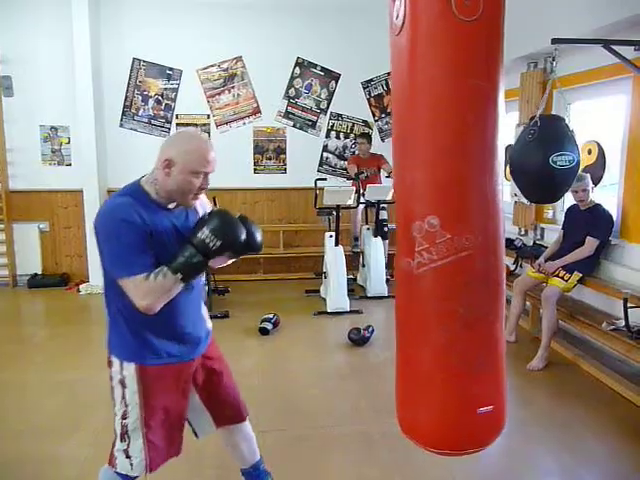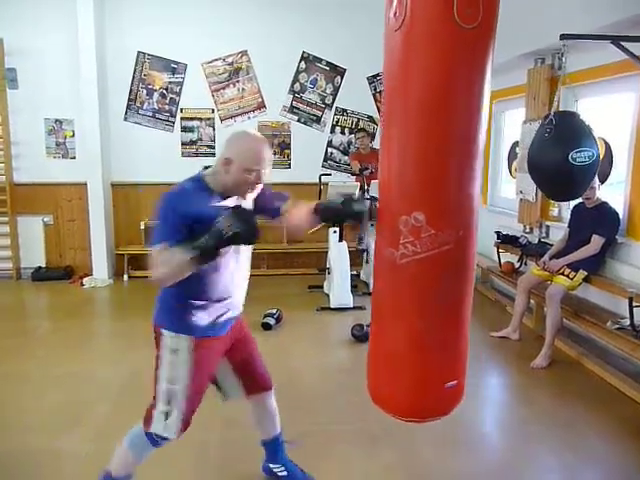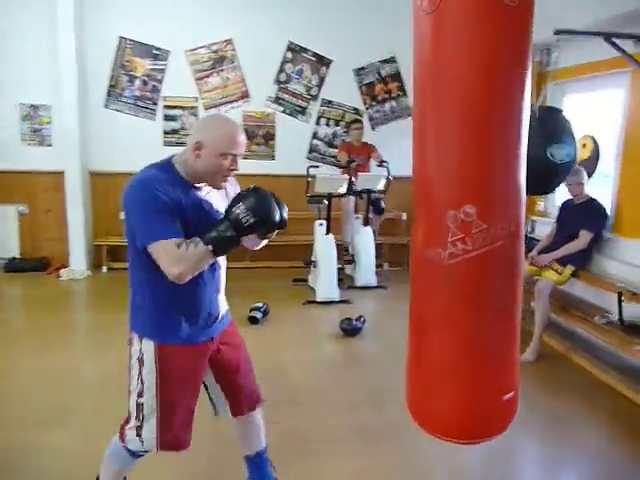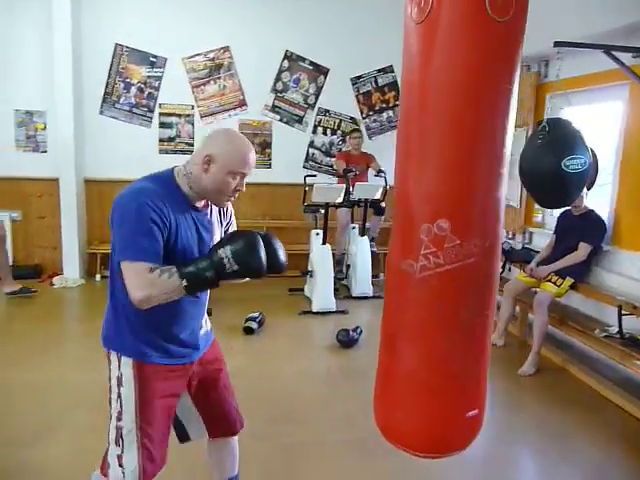
dt=1s
person 1, frame 1
left shoulder: (192, 201)
right shoulder: (120, 215)
left elbow: (215, 260)
right elbow: (146, 299)
left wrist: (231, 243)
right wrist: (197, 253)
left hip: (198, 341)
right hip: (146, 358)
left knee: (233, 416)
person 1, frame 2
left shoulder: (247, 193)
right shoulder: (180, 201)
left elbow: (293, 216)
right elbow: (162, 272)
left wrist: (335, 210)
right wrist: (214, 239)
left hip: (225, 320)
right hip: (186, 329)
left knee: (261, 388)
right knee: (163, 425)
person 1, frame 3
left shoulder: (217, 184)
right shoulder: (148, 189)
left elbow: (249, 244)
right elbow: (177, 268)
left wrist: (262, 224)
right wrist: (230, 228)
left hip: (215, 322)
right hip: (165, 334)
left knee: (248, 401)
right knee: (145, 435)
person 1, frame 4
left shoulder: (217, 204)
right shoulder: (142, 203)
left elbow: (227, 271)
right elbow: (143, 292)
left wrist: (255, 256)
right wrist: (215, 264)
left hip: (196, 343)
right hip: (144, 354)
left knee: (225, 426)
person 2, frame 1
left shoulder: (602, 216)
right shoulder: (571, 211)
left elbow: (589, 250)
left wrist: (557, 264)
right wrist: (543, 258)
left hip: (578, 265)
right hip: (556, 260)
left knee: (548, 295)
right knee: (519, 284)
left ankle: (543, 353)
right ankle: (510, 332)
person 2, frame 2
left shoulder: (609, 214)
right shoulder: (578, 208)
left elbow: (594, 247)
left wrist: (562, 261)
right wrist: (548, 256)
left hip: (583, 263)
right hip: (562, 258)
left knee: (553, 293)
right knee: (523, 282)
left ankle: (547, 352)
right ankle: (513, 329)
person 2, frame 3
left shoulder: (596, 210)
right shoulder: (566, 204)
left elbow: (582, 243)
left wrist: (550, 256)
right wrist: (536, 251)
left hip: (570, 258)
right hip: (548, 253)
left knee: (541, 288)
left ankle: (534, 346)
person 2, frame 4
left shoulder: (595, 222)
right shoulder: (564, 216)
left elbow: (581, 254)
left wrist: (549, 268)
right wrist: (535, 262)
left hip: (570, 270)
right hip: (547, 265)
left knee: (541, 300)
right knee: (510, 288)
left ankle: (534, 357)
right ankle: (499, 335)
person 3, frame 1
left shoulder: (378, 158)
right shoulder: (353, 159)
left elbow: (388, 168)
right elbow: (352, 170)
left wrist: (392, 174)
right wrist: (357, 174)
right hip: (360, 193)
right knee: (357, 208)
right ankle: (356, 240)
person 3, frame 2
left shoulder: (378, 153)
right shoulder: (354, 155)
right elbow: (356, 167)
right wrist: (362, 170)
right hip: (363, 187)
right ankle: (361, 237)
person 3, frame 3
left shoulder: (369, 147)
right shoulder: (345, 146)
left elbow: (377, 157)
right elbow: (343, 158)
left wrist: (382, 162)
right wrist: (348, 162)
left knee: (380, 207)
right knee: (348, 212)
right ankle: (347, 249)
person 3, frame 4
left shoulder: (368, 157)
right shoulder: (343, 155)
left elbow: (376, 166)
right elbow: (340, 166)
left wrist: (380, 171)
right wrist: (345, 171)
left knee: (380, 207)
right knee: (343, 225)
left ankle: (371, 239)
right ankle: (339, 263)
